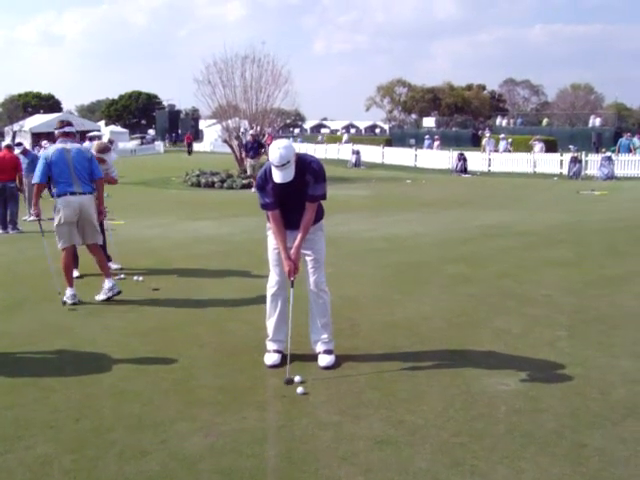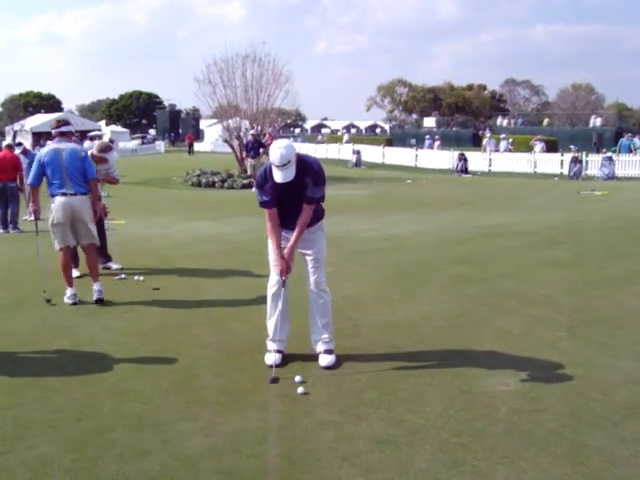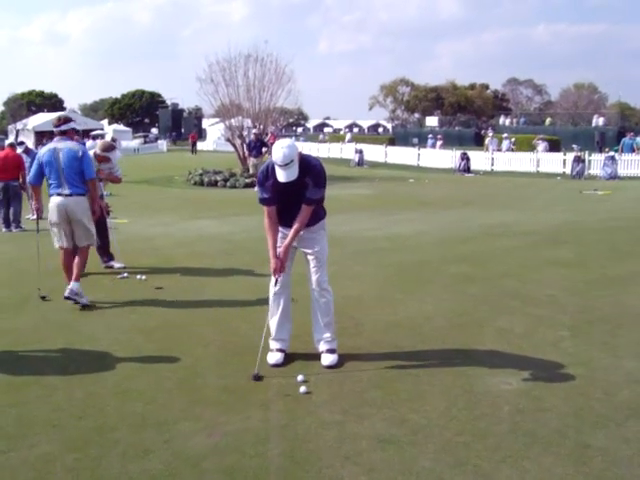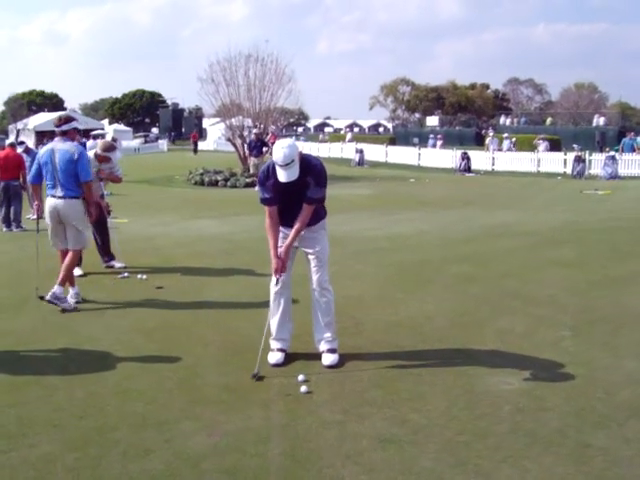
dt=0.2s
person 1, frame 1
left shoulder: (313, 168)
right shoulder: (264, 177)
left elbow: (311, 211)
right elbow: (275, 219)
left wrist: (297, 248)
right wrist: (285, 256)
left hip: (311, 229)
right hip: (279, 231)
left knee: (317, 284)
right knee: (276, 285)
left ankle: (324, 344)
right ankle: (275, 344)
person 1, frame 2
left shoulder: (313, 170)
right shoulder: (264, 176)
left elbow: (307, 212)
right elbow: (271, 218)
left wrist: (291, 249)
right wrist: (278, 255)
left hip: (311, 229)
right hip: (280, 231)
left knee: (318, 285)
right knee: (276, 285)
left ankle: (324, 344)
right ankle: (276, 344)
person 1, frame 3
left shoulder: (315, 170)
right shoulder: (265, 174)
left elbow: (305, 213)
right elbow: (270, 216)
left wrist: (286, 248)
right wrist: (272, 254)
left hip: (312, 228)
right hip: (281, 229)
left knee: (320, 284)
right knee: (279, 284)
left ankle: (327, 343)
right ankle: (278, 343)
person 1, frame 4
left shoulder: (315, 169)
right shoulder: (266, 174)
left elbow: (307, 213)
right elbow: (271, 216)
left wrist: (288, 248)
right wrist: (274, 253)
left hip: (313, 228)
right hip: (281, 229)
left knee: (320, 283)
right knee: (279, 283)
left ankle: (328, 343)
right ankle: (279, 343)
person 2, frame 1
left shoulder: (48, 153)
right shoulder: (84, 151)
left elbow: (39, 183)
right elbow: (99, 179)
left wrist: (35, 205)
right wrist: (100, 204)
left hip: (65, 202)
right hip: (87, 200)
left knee: (67, 248)
right knee: (94, 244)
left ankle: (70, 292)
right ankle: (109, 283)
person 2, frame 2
left shoulder: (43, 153)
right shoulder: (80, 150)
left elbow: (33, 183)
right elbow: (92, 179)
left wrist: (34, 203)
right wrist: (96, 203)
left hip: (59, 202)
right hip: (81, 201)
left knee: (64, 249)
right knee: (88, 246)
left ankle: (70, 291)
right ankle: (97, 287)
person 2, frame 3
left shoulder: (44, 152)
right shoulder: (79, 149)
left elbow: (34, 181)
right elbow: (90, 180)
left wrist: (37, 201)
right wrist: (95, 202)
left hip: (56, 202)
right hip: (78, 201)
left knee: (66, 249)
right knee: (83, 246)
left ankle: (73, 287)
right ankle: (74, 286)
person 2, frame 4
left shoulder: (43, 151)
right shoulder: (77, 150)
left elbow: (34, 181)
right elbow: (86, 182)
left wrist: (38, 201)
right wrist: (92, 206)
left hip: (51, 203)
right hip: (72, 203)
left knee: (64, 250)
right knee: (74, 250)
left ankle: (73, 291)
right ankle: (57, 291)
person 3, frame 1
left shoulder: (106, 161)
left elbow: (114, 180)
left wrist: (103, 178)
left knee: (99, 228)
left ankle: (105, 260)
right ankle: (72, 266)
person 3, frame 2
left shoulder: (107, 161)
left elbow: (116, 180)
left wrist: (104, 177)
left knee: (99, 228)
left ankle: (105, 260)
right ankle: (73, 266)
person 3, frame 3
left shoulder: (110, 160)
left elbow: (118, 179)
left wrist: (107, 176)
right wrist: (101, 203)
left knee: (102, 228)
left ankle: (108, 259)
person 3, frame 4
left shoulder: (110, 160)
left elbow: (119, 178)
left wrist: (107, 176)
right wrist: (101, 201)
left hip: (97, 195)
left knee: (102, 227)
left ankle: (108, 259)
right ankle: (75, 264)
